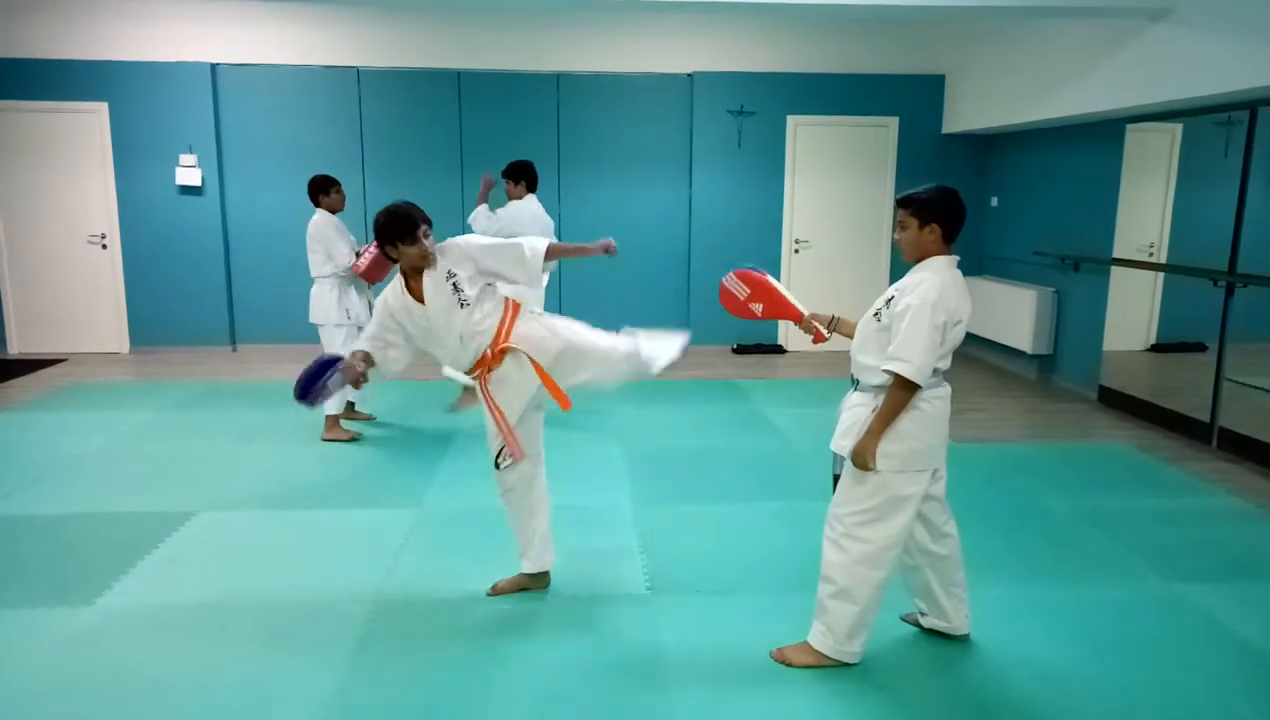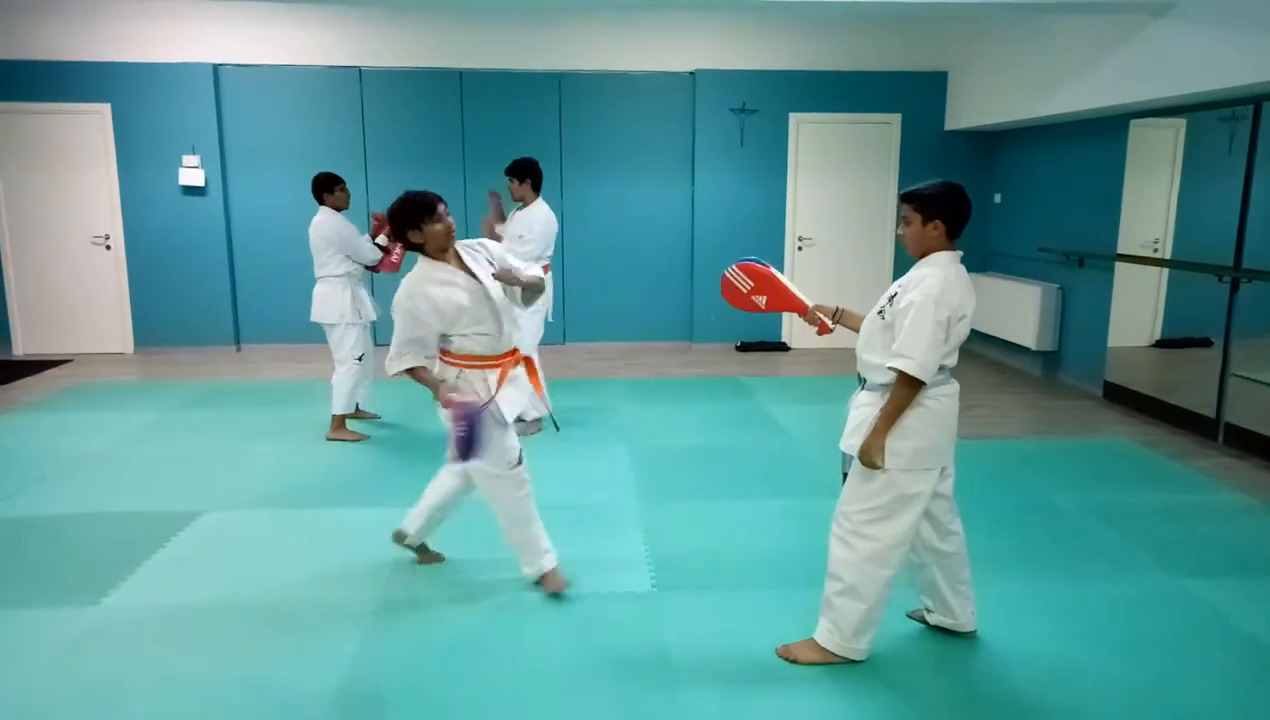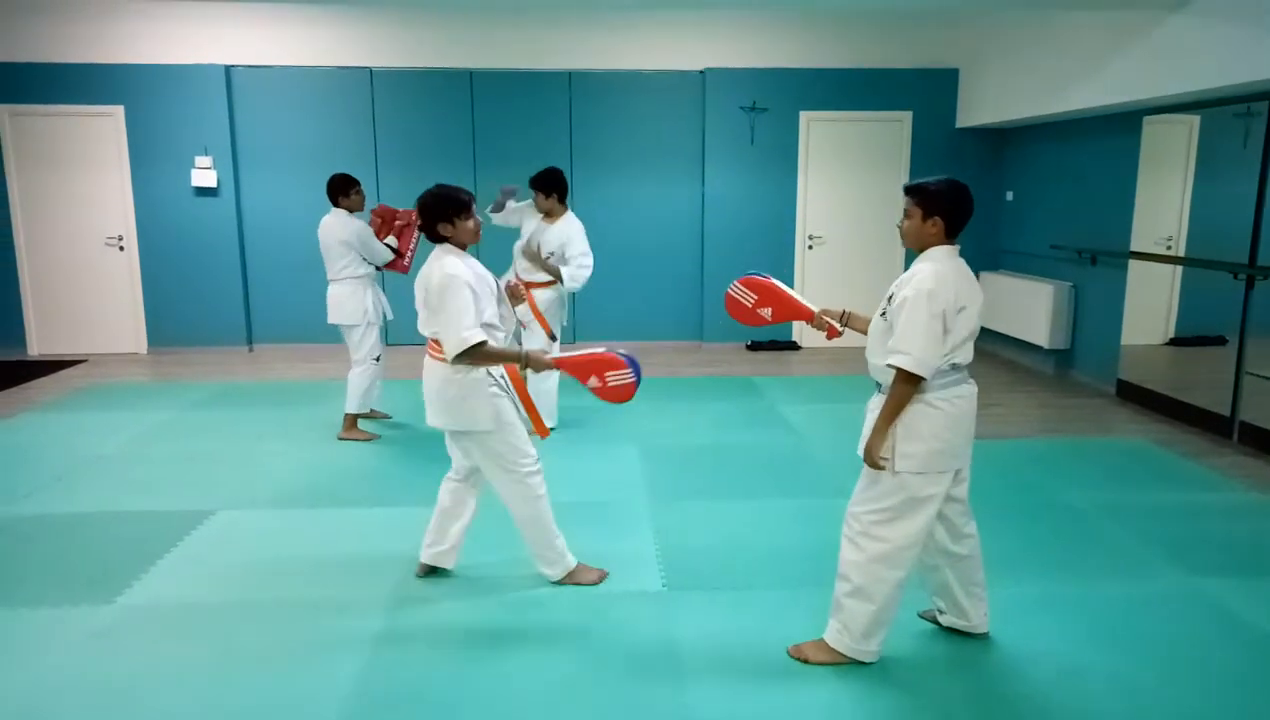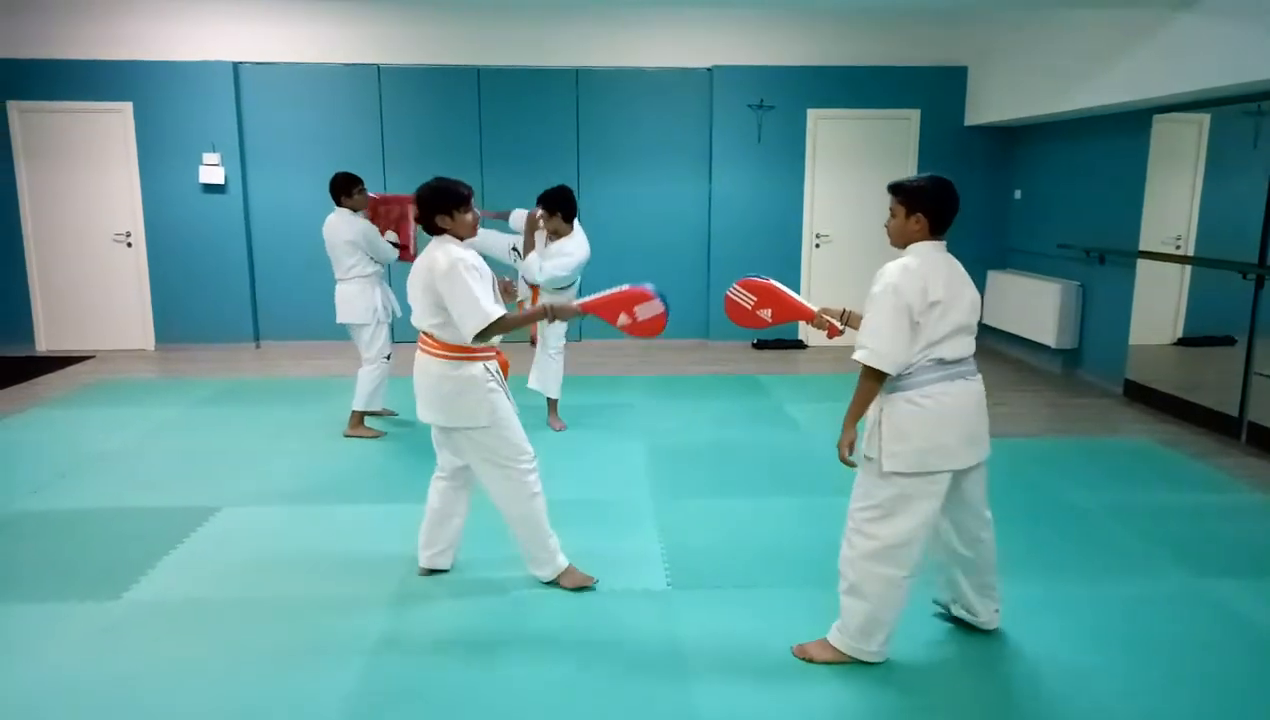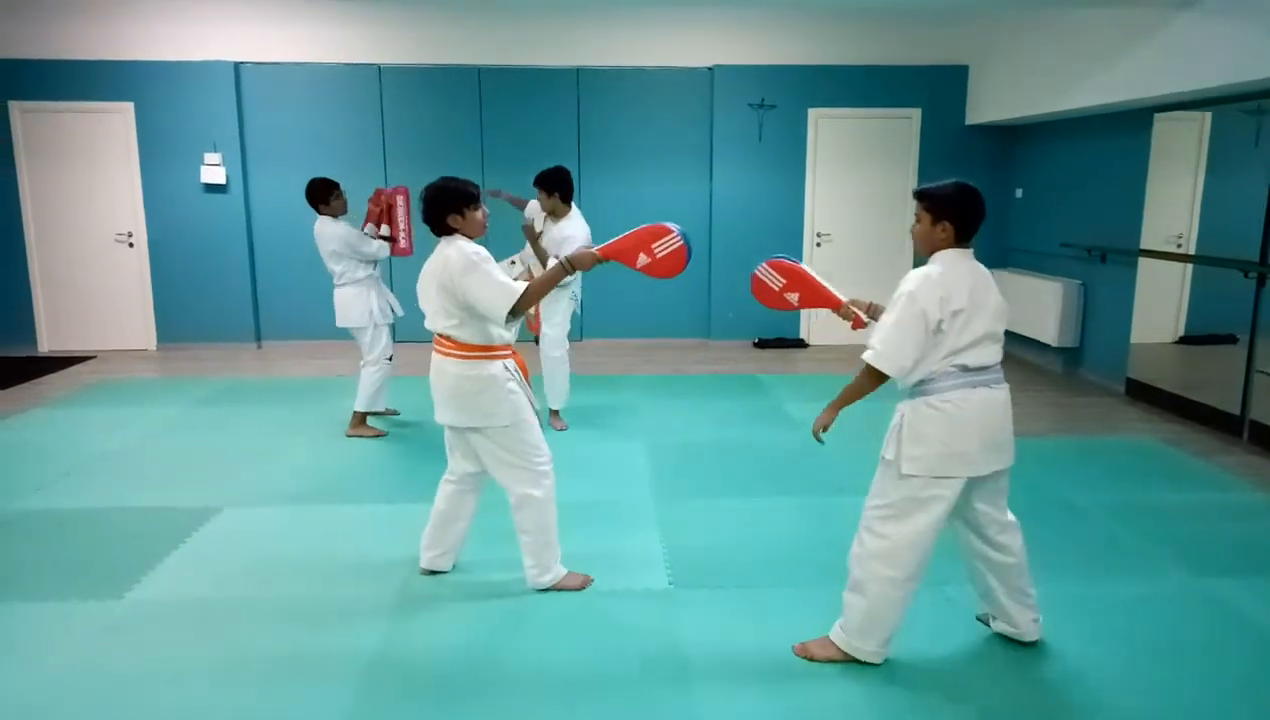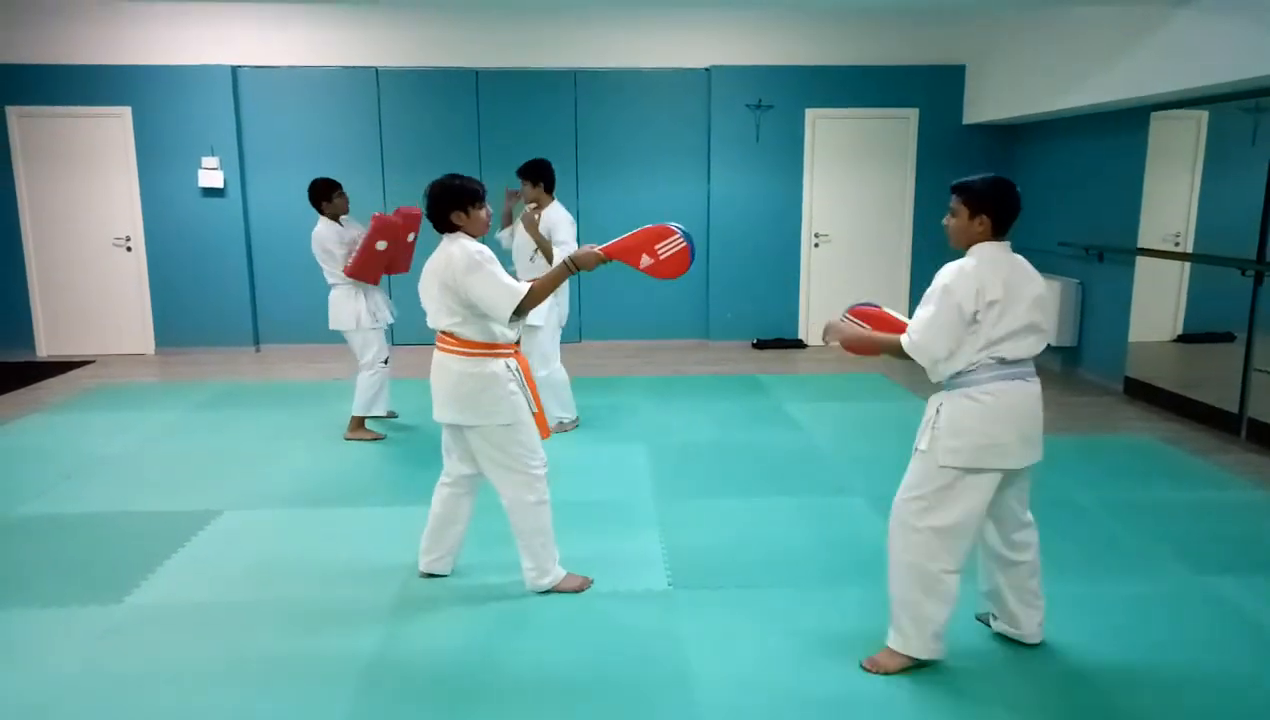
dt=0.3s
person 1, frame 1
left shoulder: (929, 289)
right shoulder: (937, 280)
left elbow: (907, 373)
right elbow: (892, 337)
left wrist: (871, 436)
right wrist: (830, 322)
left hip: (898, 421)
right hip: (916, 421)
left knee: (856, 530)
right knee: (926, 520)
left ankle: (833, 641)
right ankle: (946, 615)
person 1, frame 2
left shoulder: (932, 284)
right shoulder: (943, 276)
left elbow: (912, 370)
right elbow: (900, 334)
left wrist: (878, 433)
right wrist: (835, 314)
left hip: (907, 418)
right hip: (927, 417)
left knee: (864, 526)
right knee: (933, 517)
left ankle: (839, 639)
right ankle: (953, 612)
person 1, frame 3
left shoulder: (924, 279)
right shoulder: (959, 274)
left elbow: (910, 366)
left wrist: (878, 431)
right wrist: (844, 319)
left hip: (922, 418)
right hip: (951, 411)
left knee: (876, 528)
right knee: (950, 519)
left ankle: (850, 640)
right ankle: (965, 613)
person 1, frame 4
left shoulder: (899, 275)
right shoulder: (954, 272)
left elbow: (880, 360)
left wrist: (851, 423)
right wrist: (846, 316)
left hip: (916, 415)
right hip: (963, 403)
left knee: (878, 528)
right knee: (967, 515)
left ankle: (855, 640)
right ankle: (977, 608)
person 1, frame 5
left shoulder: (924, 283)
right shoulder: (982, 280)
left elbow: (887, 363)
left wrist: (835, 406)
right wrist: (874, 311)
left hip: (939, 419)
right hip: (988, 411)
left knee: (889, 527)
right knee: (992, 523)
left ankle: (854, 638)
right ankle: (1019, 621)
person 1, frame 6
left shoulder: (960, 275)
right shoulder: (1027, 274)
left elbow: (919, 349)
left wrist: (857, 336)
left hip: (971, 413)
right hip: (1019, 405)
left knee: (922, 520)
right knee: (1011, 521)
left ankle: (914, 641)
right ankle: (1021, 621)
person 2, frame 1
left shoulder: (463, 252)
right shoulder: (391, 306)
left elbow: (529, 250)
right elbow: (375, 347)
left wrist: (588, 249)
right wrist: (356, 364)
left hip: (528, 345)
right hip: (498, 382)
left knee: (617, 357)
right knee: (515, 473)
left ankle: (662, 349)
right ankle: (536, 568)
person 2, frame 2
left shoulder: (480, 250)
right shoulder: (415, 291)
left elbow: (536, 290)
right elbow: (408, 356)
left wrist: (523, 280)
right wrist: (437, 386)
left hip: (508, 369)
right hip: (474, 386)
left knee: (472, 465)
right knee: (507, 469)
left ankle: (413, 531)
right ankle: (541, 563)
person 2, frame 3
left shoulder: (445, 263)
right shoulder: (452, 272)
right elbow: (463, 346)
left wrist: (505, 300)
right wrist: (523, 357)
left hip: (455, 382)
right hip: (471, 384)
left knee: (466, 471)
right knee: (520, 471)
left ankle: (434, 555)
right ankle: (560, 565)
person 2, frame 4
left shoulder: (431, 258)
right shoulder: (456, 260)
right elbow: (482, 328)
left wrist: (496, 296)
right wrist: (546, 311)
left hip: (440, 372)
right hip: (464, 378)
left knee: (454, 468)
right knee: (515, 468)
left ankle: (433, 556)
right ankle: (551, 565)
person 2, frame 5
left shoulder: (437, 261)
right shoulder: (467, 257)
right elbow: (514, 305)
left wrist: (508, 284)
right wrist: (568, 264)
left hip: (454, 372)
right hip: (484, 377)
left knee: (464, 470)
right knee: (532, 471)
left ankle: (436, 556)
right ankle: (546, 571)
person 2, frame 6
left shoulder: (439, 259)
right shoulder: (470, 255)
right elbow: (519, 305)
right wrist: (572, 263)
left hip: (455, 370)
right hip: (484, 376)
left knee: (459, 472)
right knee: (526, 474)
left ankle: (434, 559)
right ankle: (545, 573)
person 3, frame 1
left shoulder: (332, 223)
right shoulder: (323, 223)
left elbow: (353, 260)
right elbow: (347, 262)
left hip: (347, 295)
right hip: (334, 297)
right knee: (342, 359)
left ankle: (348, 408)
right ankle: (331, 426)
person 3, frame 2
left shoulder: (320, 221)
right shoulder: (337, 224)
right elbow: (369, 255)
left wrist: (370, 252)
right wrist: (385, 236)
left hip: (338, 293)
right hip: (341, 296)
left knee: (361, 355)
right knee: (350, 360)
left ankle: (352, 407)
right ankle: (337, 427)
person 3, frame 3
left shoulder: (327, 223)
right shoulder: (354, 227)
right elbow: (382, 257)
left wrist: (377, 235)
right wrist: (394, 235)
left hip: (344, 293)
right hip: (357, 296)
left knee: (369, 355)
right knee: (367, 359)
left ankle: (364, 408)
right ankle: (349, 426)
person 3, frame 4
left shoulder: (332, 221)
right shoulder: (359, 226)
right elbow: (388, 254)
left wrist: (381, 232)
right wrist: (396, 235)
left hip: (352, 292)
right hip: (365, 295)
left knee: (374, 354)
right knee: (377, 358)
left ankle: (370, 405)
right ankle: (355, 424)
person 3, frame 5
left shoulder: (325, 226)
right shoulder: (339, 232)
left elbow: (360, 241)
right elbow: (380, 250)
left wrist: (374, 225)
left hip: (356, 295)
right hip: (363, 298)
left knee: (375, 355)
right knee: (380, 359)
left ankle: (371, 404)
right ankle: (357, 423)
person 3, frame 6
left shoulder: (346, 223)
right shoulder: (324, 234)
left hip: (364, 298)
right hip: (353, 302)
left knee: (377, 358)
right knee: (375, 362)
left ankle: (373, 407)
right ankle: (355, 426)
person 4, frame 1
left shoulder: (518, 209)
right shoulder: (543, 217)
left elbow: (482, 226)
right elbow: (551, 259)
left wrist: (483, 193)
left hip: (510, 285)
right hip: (530, 288)
left ankle: (470, 390)
person 4, frame 2
left shoulder: (542, 217)
right shoulder: (522, 211)
left elbow: (519, 257)
right elbow: (503, 229)
left wrist: (493, 235)
right wrist: (496, 208)
left knee: (522, 349)
left ankle: (534, 416)
person 4, frame 3
left shoulder: (572, 232)
right shoulder: (535, 210)
left elbow: (579, 276)
right elbow: (499, 215)
left wrist: (541, 264)
right wrist: (503, 198)
left hip: (543, 298)
left ankle: (545, 418)
person 4, frame 4
left shoulder: (576, 251)
right shoulder: (548, 223)
left elbow: (534, 275)
right elbow: (519, 218)
left wrist: (528, 235)
right wrist: (485, 214)
left hip: (556, 293)
right hip: (530, 260)
left knee: (552, 346)
right knee: (478, 238)
left ankle: (552, 411)
person 4, frame 5
left shoulder: (575, 233)
right shoulder: (547, 211)
right elbow: (532, 209)
left wrist: (535, 245)
right wrist: (508, 197)
left hip: (557, 292)
right hip: (532, 274)
left knee: (554, 348)
left ankle: (555, 411)
person 4, frame 6
left shoulder: (560, 219)
right shoulder: (530, 212)
left elbow: (565, 262)
right elbow: (507, 239)
left wrist: (534, 233)
right wrist: (507, 209)
left hip: (546, 298)
left knee: (544, 363)
right knee: (526, 356)
left ankle: (567, 416)
